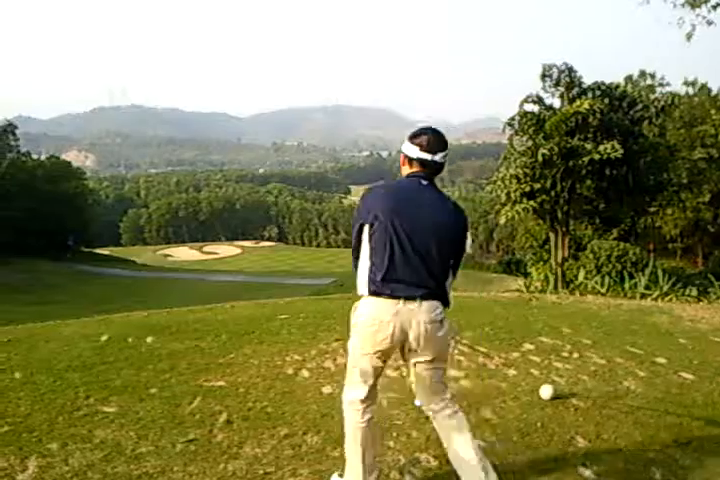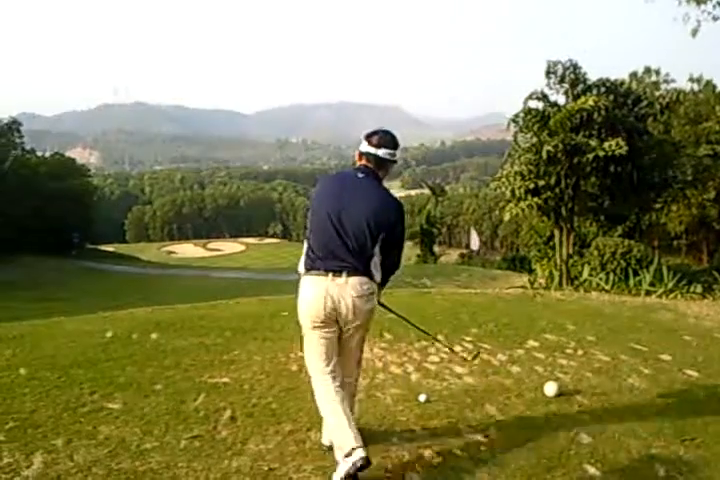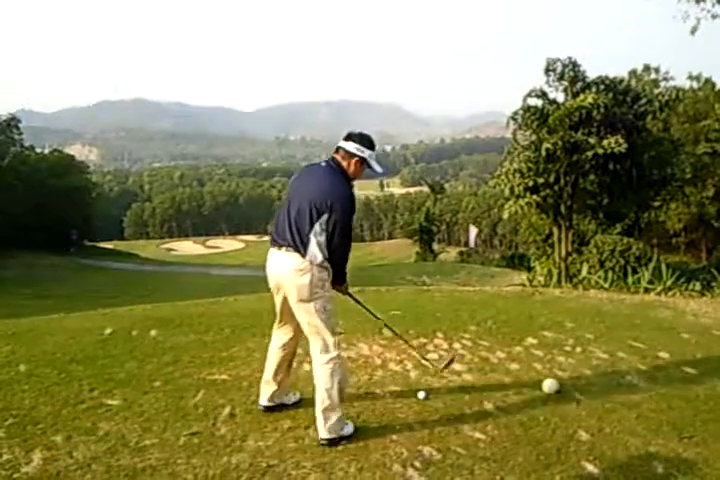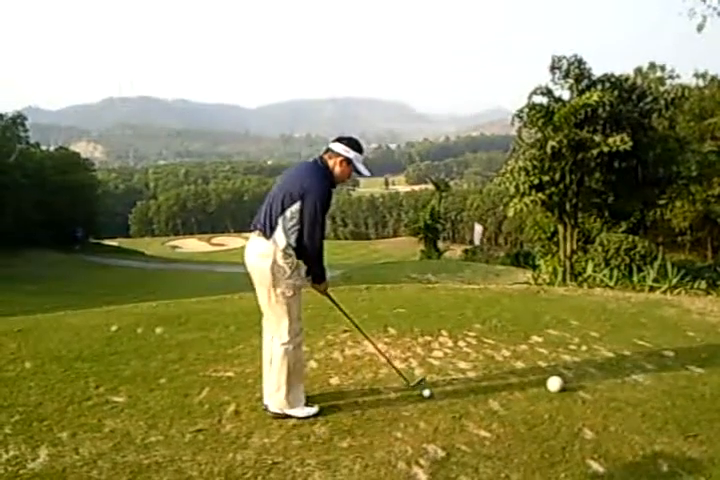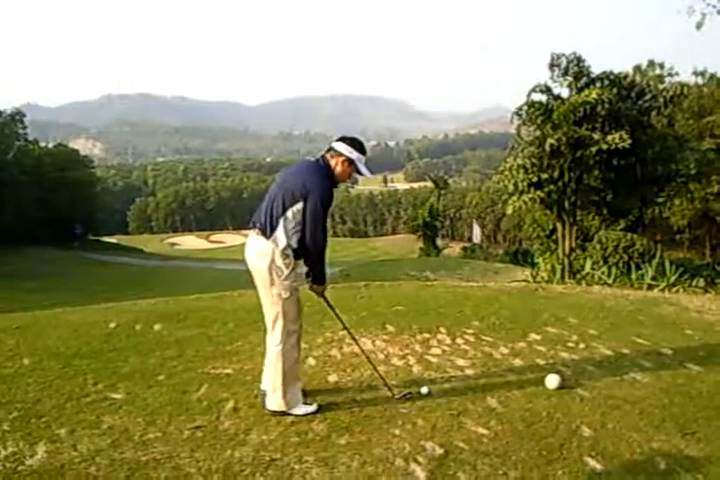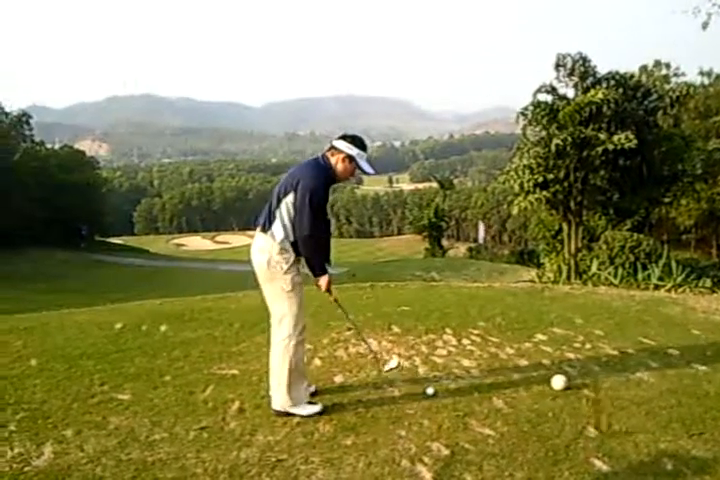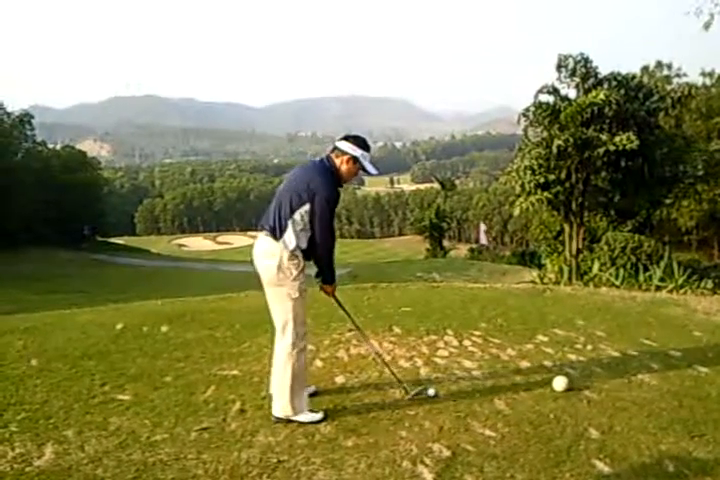
dt=0.5s
person 1, frame 1
left shoulder: (375, 198)
right shoulder: (454, 214)
left elbow: (360, 252)
right elbow: (449, 271)
left hip: (377, 311)
right hip: (428, 315)
left knee: (359, 399)
right knee: (441, 405)
person 1, frame 2
left shoulder: (325, 186)
right shoulder: (390, 206)
right elbow: (391, 260)
right wrist: (374, 286)
left hip: (315, 285)
right hip: (357, 289)
left knee: (323, 369)
right knee: (348, 364)
right ankle: (343, 439)
person 1, frame 3
left shoulder: (306, 172)
right shoulder: (341, 194)
right elbow: (339, 243)
left wrist: (329, 272)
right wrist: (339, 279)
left hip: (276, 258)
right hip: (302, 268)
left knee: (285, 330)
right knee: (325, 347)
left ankle: (273, 394)
right ankle: (330, 425)
person 1, frame 4
left shoulder: (303, 170)
right shoulder: (318, 185)
right elbow: (312, 237)
left wrist: (309, 269)
right wrist: (319, 276)
left hip: (259, 249)
right hip: (274, 256)
left knee: (274, 328)
right knee: (287, 333)
left ankle: (274, 393)
right ankle: (284, 402)
person 1, frame 5
left shoulder: (303, 168)
right shoulder: (320, 186)
right elbow: (315, 237)
left wrist: (309, 271)
right wrist: (319, 278)
left hip: (260, 245)
right hip: (272, 254)
left knee: (288, 322)
right knee: (284, 329)
left ankle: (274, 383)
right ankle: (282, 400)
person 1, frame 6
left shoulder: (315, 173)
right shoulder: (313, 178)
left elbow: (319, 227)
right elbow: (305, 231)
left wrist: (323, 267)
right wrist: (319, 272)
left hip: (276, 250)
right hip: (275, 253)
left knee: (286, 323)
right knee: (291, 326)
left ankle: (286, 384)
right ankle: (287, 399)
person 1, frame 7
left shoulder: (311, 170)
right shoulder: (325, 186)
right elbow: (323, 236)
left wrist: (323, 272)
right wrist: (328, 278)
left hip: (270, 248)
right hip: (282, 257)
left knee: (289, 328)
right knee: (293, 333)
left ankle: (286, 386)
right ankle: (288, 407)
